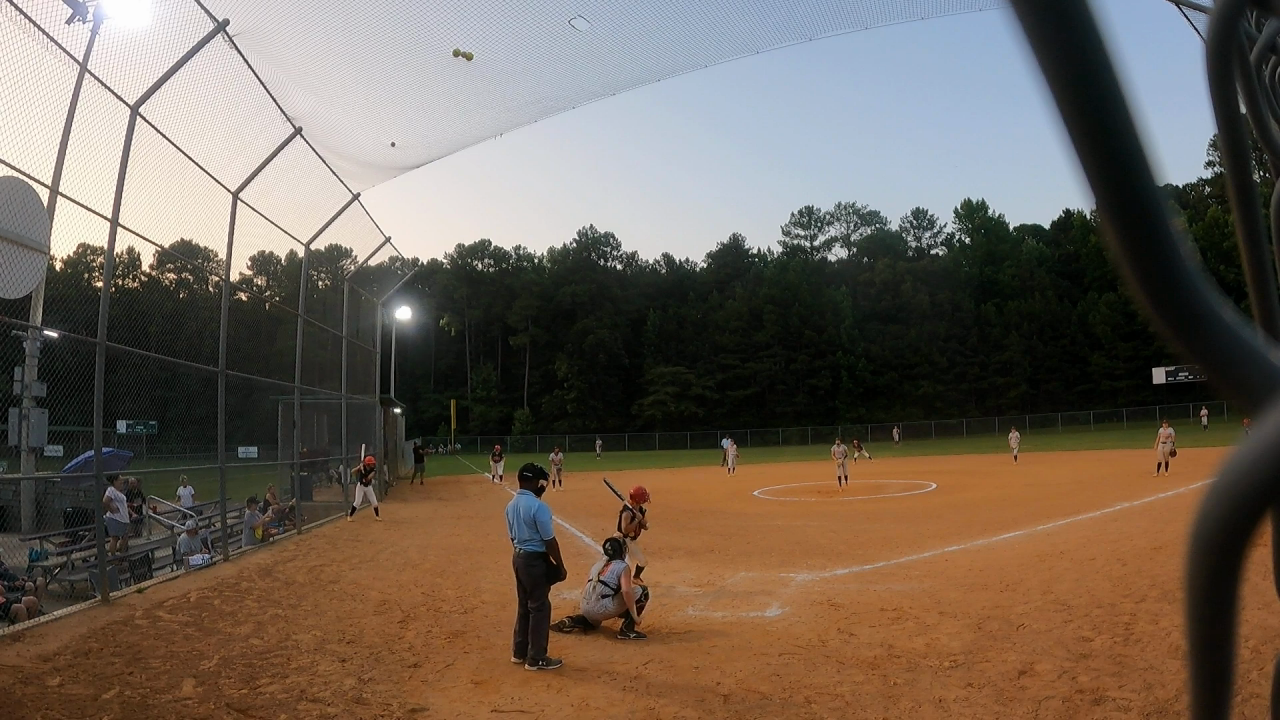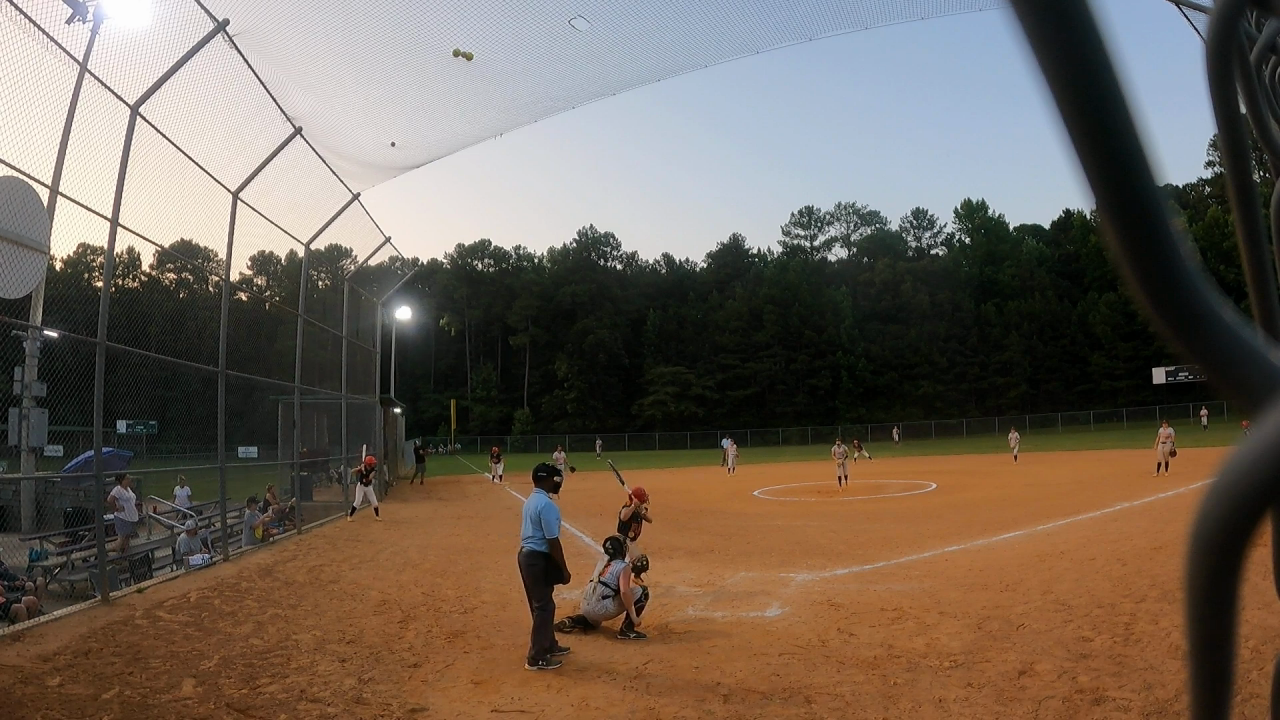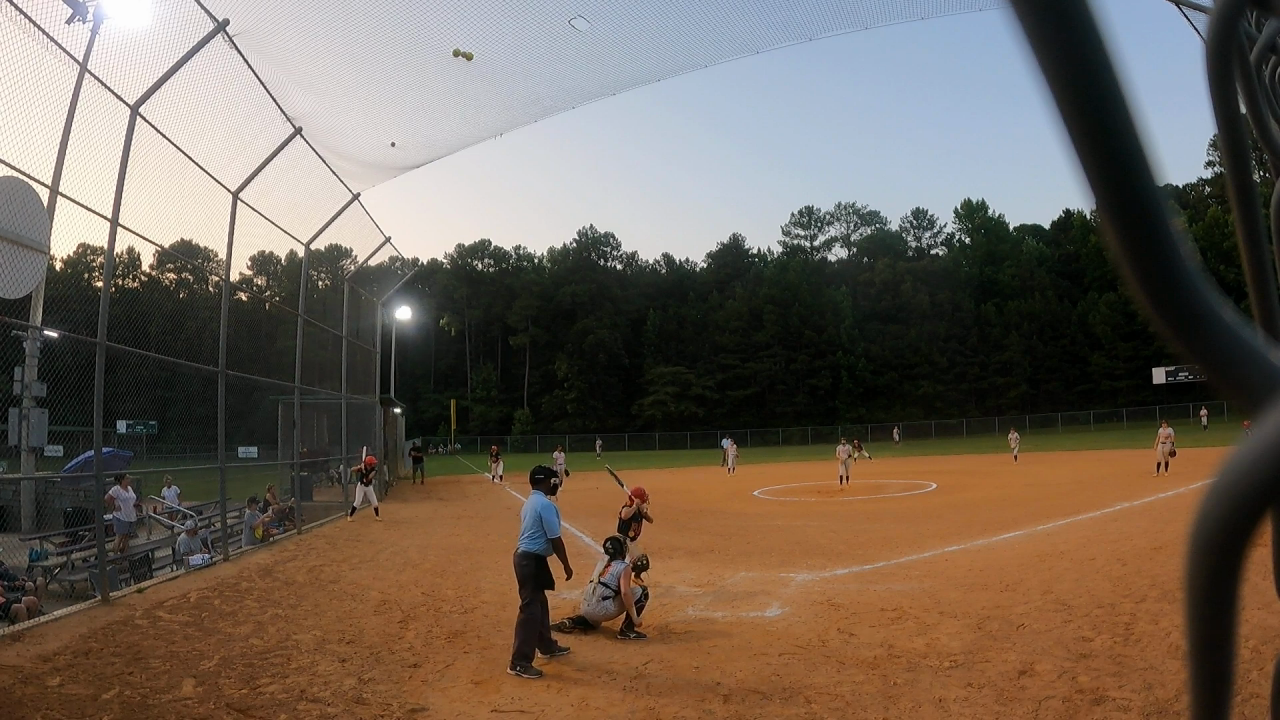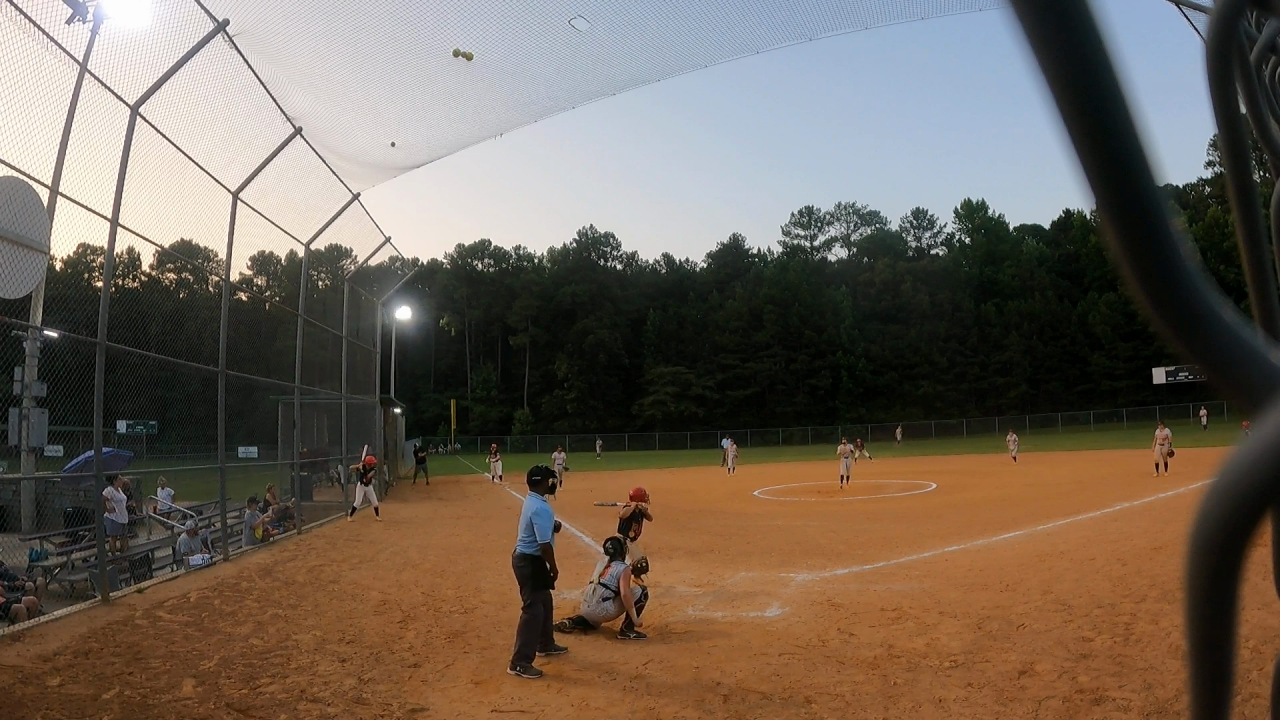
dt=0.7s
person 1, frame 1
left shoulder: (511, 505)
right shoulder: (538, 506)
right elbow: (549, 540)
right wrist: (560, 566)
left hip: (518, 558)
right hip: (535, 560)
left knee: (524, 606)
right knee: (539, 608)
left ankle: (520, 651)
right ankle: (536, 658)
person 1, frame 2
left shoulder: (530, 501)
right shoulder: (547, 504)
right elbow: (552, 541)
right wrist: (564, 569)
left hip: (526, 555)
right hip: (538, 559)
left knee: (540, 604)
right knee: (543, 607)
left ankle: (548, 646)
right ankle: (536, 658)
person 1, frame 3
left shoulder: (530, 502)
right shoulder: (546, 505)
right elbow: (555, 540)
right wrist: (566, 565)
left hip: (524, 556)
right hip: (532, 561)
left knee: (539, 604)
right knee: (530, 609)
left ankle: (547, 646)
right ankle: (519, 662)
person 1, frame 4
left shoulder: (531, 501)
right shoulder: (541, 508)
right elbow: (544, 544)
left wrist: (552, 526)
right wrist: (554, 567)
left hip: (527, 558)
right hip: (530, 562)
left knee: (544, 601)
right knee: (533, 609)
left ankle: (545, 644)
right ankle: (520, 662)
